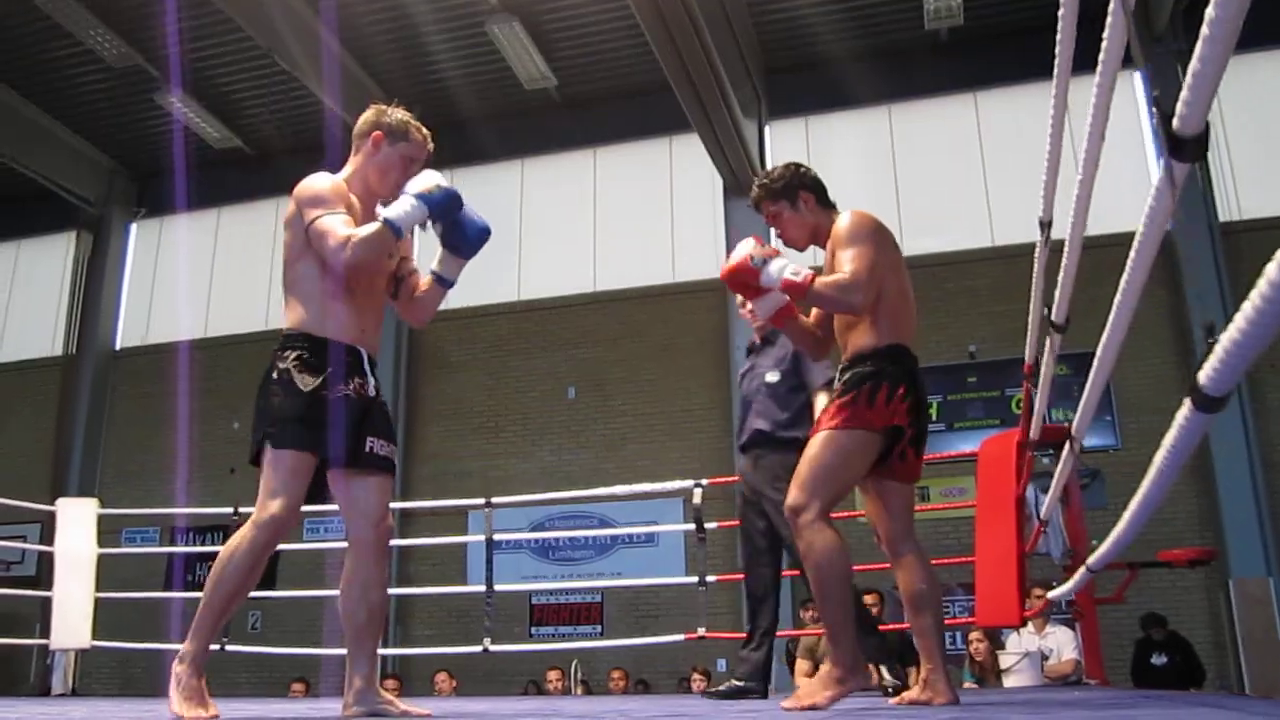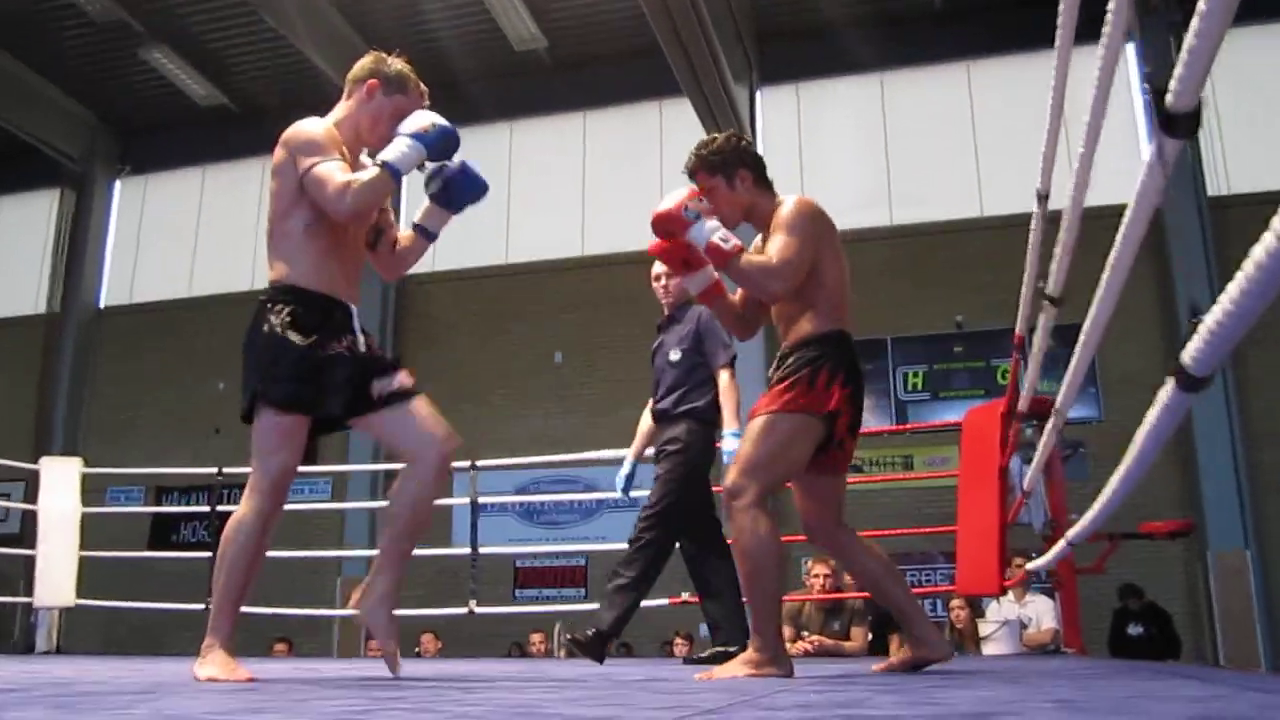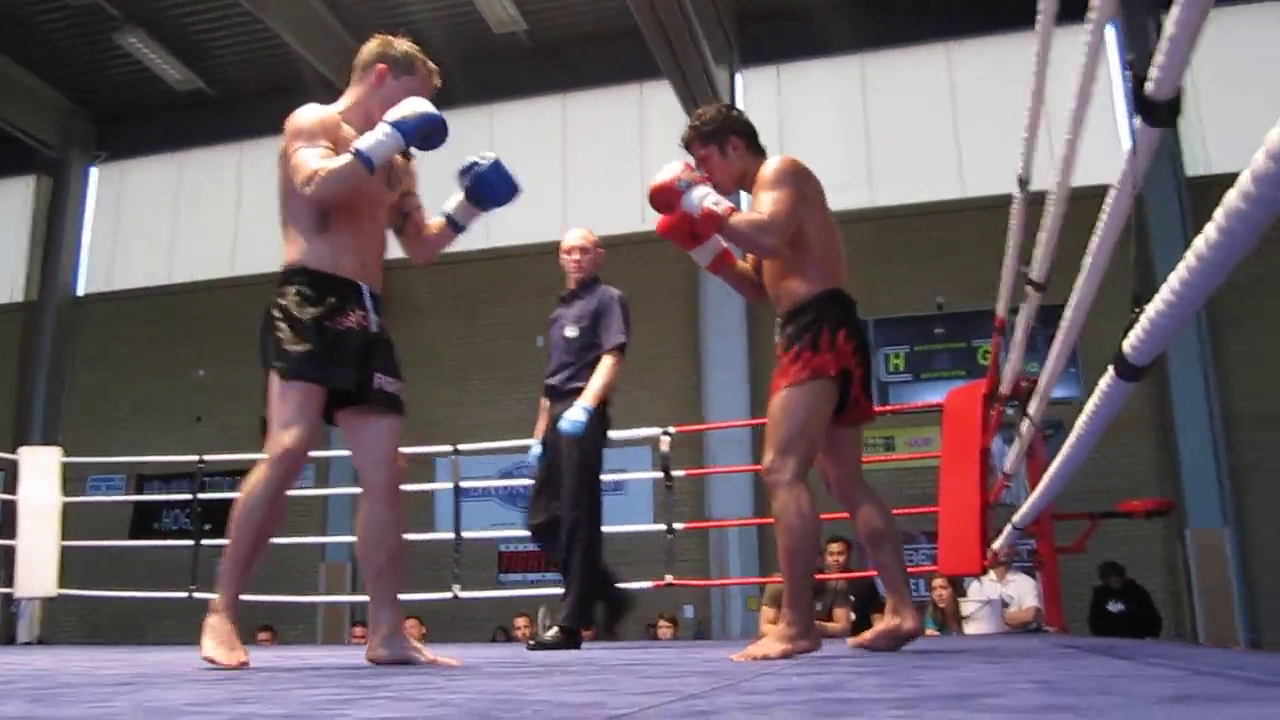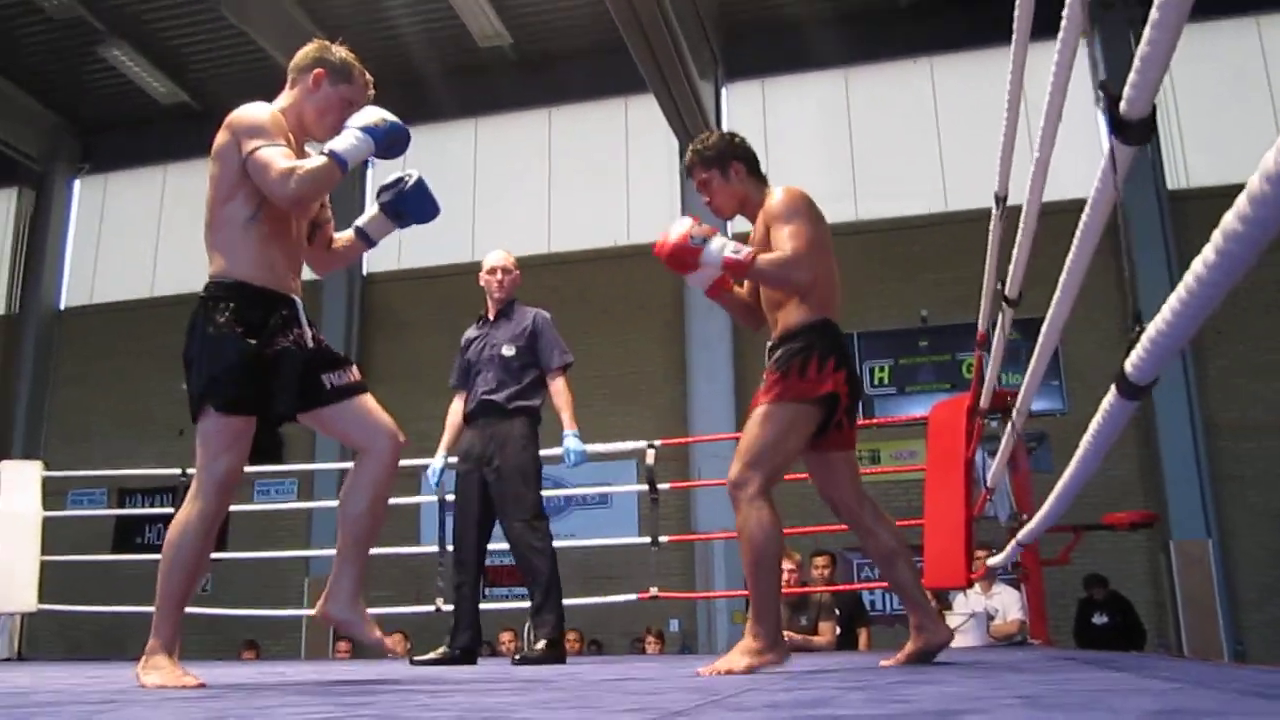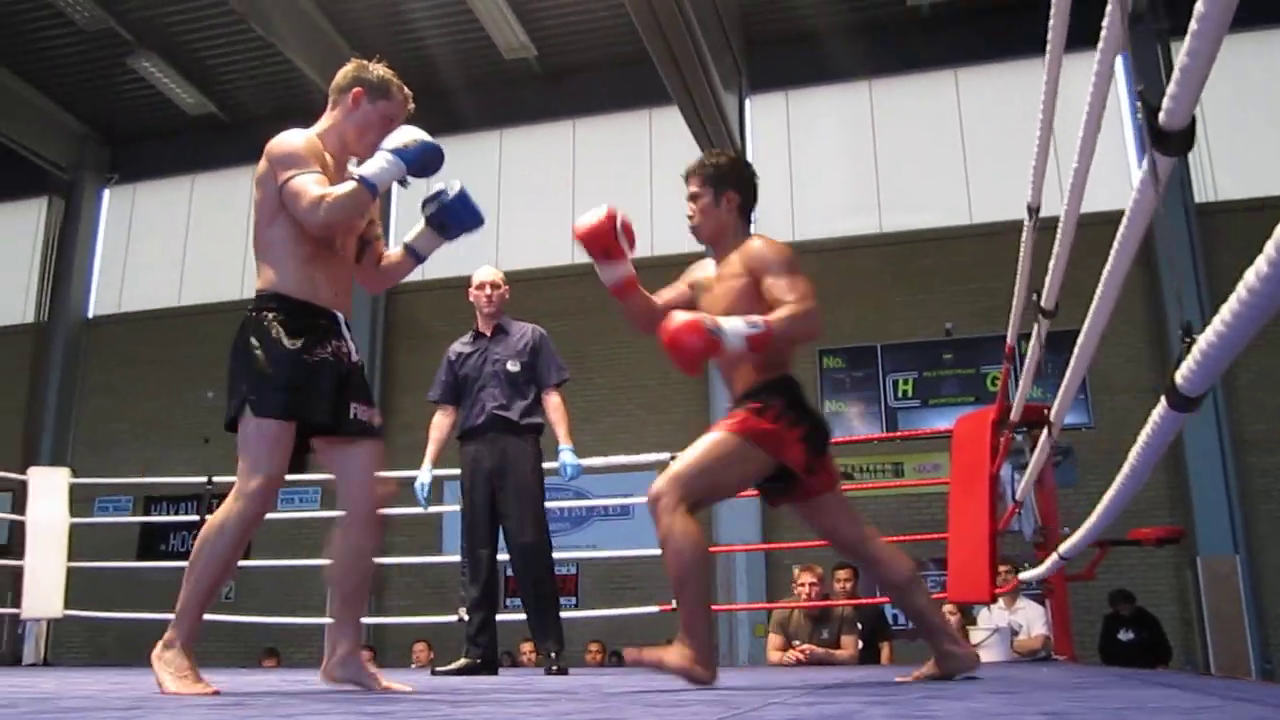
dt=0.5s
person 1, frame 1
left shoulder: (385, 225)
right shoulder: (319, 190)
left elbow: (416, 310)
right elbow: (345, 256)
left wrist: (452, 259)
right wrist: (410, 207)
left hip: (360, 382)
right hip: (306, 370)
left knee: (372, 536)
right knee: (275, 517)
right ankle: (190, 663)
person 1, frame 2
left shoulder: (365, 168)
right shoulder: (309, 135)
left elbow: (394, 258)
right elbow: (346, 204)
left wrist: (440, 209)
right wrist: (407, 151)
left hip: (346, 333)
right hip: (294, 324)
left knee: (436, 451)
right knee: (270, 485)
left ankle: (379, 593)
right ankle: (215, 645)
person 1, frame 3
left shoulder: (395, 164)
right shoulder: (313, 121)
left elbow: (421, 246)
right elbow: (315, 188)
left wrist: (468, 205)
right wrist: (387, 136)
left hip: (364, 317)
right hip: (308, 305)
left knee: (383, 475)
right knee: (287, 451)
left ankle: (387, 632)
right ankle: (222, 611)
person 1, frame 4
left shoulder: (309, 157)
right shoulder: (252, 121)
left elbow: (324, 257)
right elbow: (289, 189)
left wrist: (382, 219)
right wrist: (355, 144)
left hip: (289, 325)
right hip: (236, 319)
left knee: (382, 444)
right knee: (216, 484)
left ankle: (344, 598)
right ankle: (159, 651)
person 1, frame 5
left shoulder: (353, 184)
right shoulder: (293, 147)
left elbow: (377, 275)
right elbow: (321, 216)
left wrist: (430, 234)
right wrist: (389, 165)
left hip: (336, 342)
right hip: (282, 333)
left knee: (364, 498)
right knee: (256, 490)
left ankle: (345, 654)
right ankle: (175, 645)
person 2, frame 1
left shoulder: (854, 226)
right shoulder: (840, 248)
left elbow: (856, 296)
right elbow: (817, 343)
left wrist: (780, 272)
right wrist: (769, 299)
left hip: (875, 383)
right hip: (887, 392)
left knee: (803, 509)
right knee: (898, 540)
left ankle: (844, 663)
right ankle: (935, 679)
person 2, frame 2
left shoulder: (795, 211)
right shoulder: (768, 239)
left elbow: (779, 282)
right elbow: (743, 325)
left wrist: (709, 236)
right wrist: (696, 272)
left hip: (816, 372)
right hip: (814, 378)
left knee: (743, 491)
right knee: (826, 528)
left ankle: (766, 651)
right ankle: (923, 635)
person 2, frame 3
left shoulder: (781, 171)
right shoulder: (768, 193)
left elbow: (772, 239)
right elbow: (759, 287)
left wrist: (704, 203)
right wrist: (704, 244)
left hip: (818, 332)
right hip: (819, 336)
left knee: (783, 471)
right knee: (847, 482)
left ankle: (797, 627)
right ankle: (900, 609)
person 2, frame 4
left shoulder: (786, 202)
right shoulder: (765, 226)
left elbow: (792, 273)
right elbow: (755, 314)
left wrist: (717, 249)
right wrist: (702, 271)
left hip: (806, 359)
right hip: (810, 364)
left knee: (746, 483)
right knee: (850, 501)
left ankle: (762, 639)
right ankle: (926, 625)
person 2, frame 5
left shoulder: (764, 254)
right shoulder: (706, 274)
left elbow: (806, 320)
right elbow: (650, 314)
left wrist: (726, 332)
right wrist: (612, 263)
left hip: (769, 412)
right hip: (767, 417)
left knee: (668, 497)
right knee: (853, 538)
left ankle: (696, 649)
right ankle: (949, 646)
person 3, frame 1
left shoulder: (796, 343)
right shoulder: (750, 363)
left elbow: (821, 397)
right wrist: (748, 472)
left hip: (788, 460)
right hip: (753, 468)
right knee: (759, 575)
right ankle: (751, 673)
person 3, frame 2
left shoulder: (701, 319)
right shoulder: (663, 335)
left elbow: (724, 374)
left wrist: (730, 431)
right wrist: (631, 459)
left hip: (689, 434)
right hip: (671, 438)
left knee: (651, 533)
right knee: (702, 542)
left ankle: (603, 631)
right ankle: (730, 638)
person 3, frame 3
left shoulder: (607, 299)
right shoulder: (561, 310)
left elbow: (611, 358)
left wrist: (584, 406)
right wrist: (539, 436)
left hip: (581, 417)
right hip: (560, 417)
left knee: (578, 519)
right knee: (542, 519)
left ankle: (572, 622)
right ankle: (608, 596)
person 3, frame 4
left shoulder: (535, 321)
right shoulder: (470, 336)
left elbow: (555, 379)
left wrist: (570, 431)
right wrist: (441, 452)
left hip: (513, 430)
right hip: (473, 438)
left knee: (526, 529)
right knee: (467, 539)
left ankle: (549, 636)
right ankle: (462, 641)
person 3, frame 5
left shoulder: (531, 337)
right shoulder: (458, 351)
left elbow: (550, 395)
right elbow: (445, 412)
left wrist: (565, 446)
right wrist: (427, 466)
left hip: (519, 446)
right hip: (475, 453)
left knee: (530, 544)
right knee: (477, 553)
left ankle: (551, 648)
right ankle: (480, 651)
